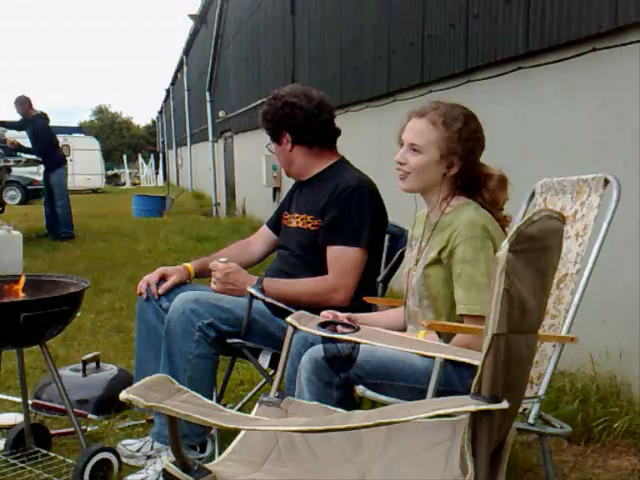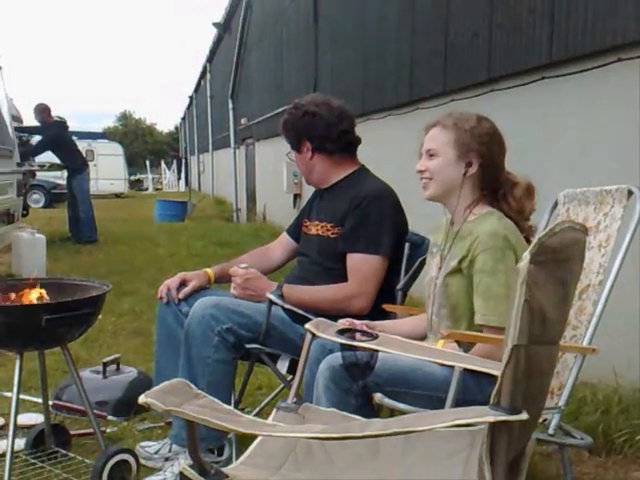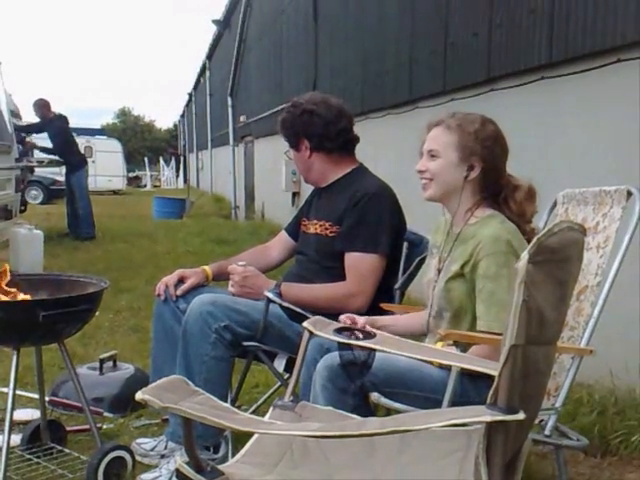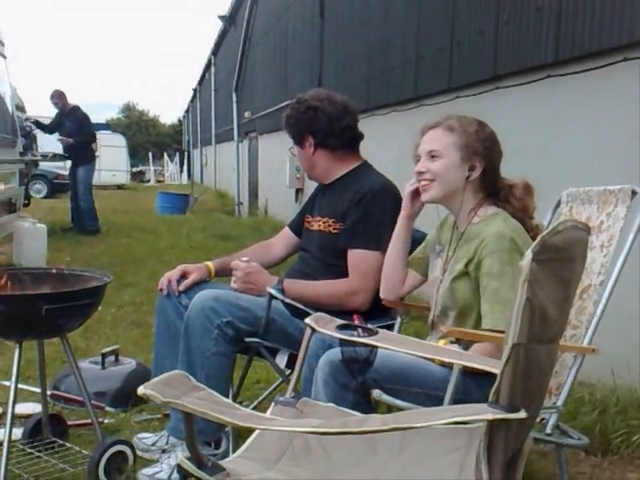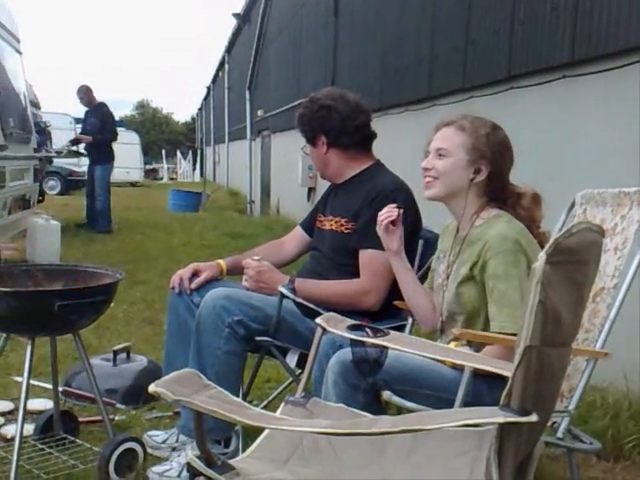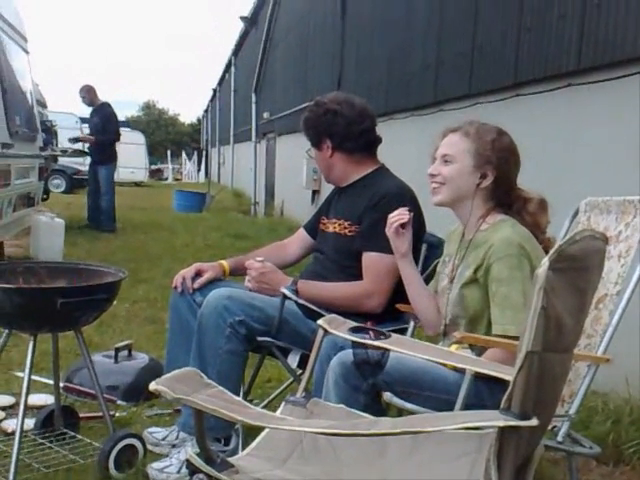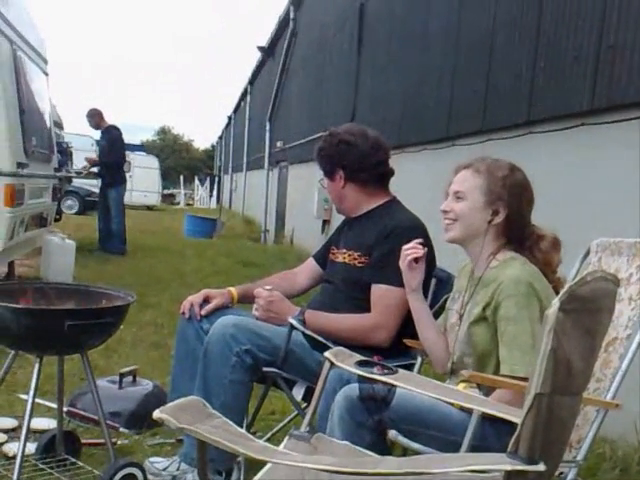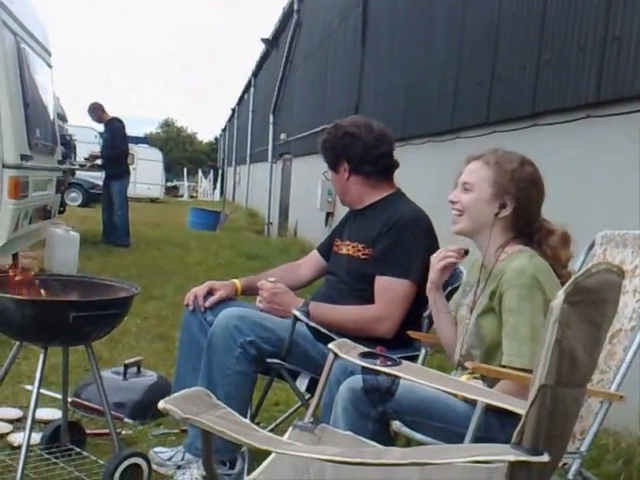
dt=0.5s
person 1, frame 1
left shoulder: (351, 190)
right shoulder: (301, 189)
left elbow: (339, 291)
right elbow: (255, 245)
left wrist: (253, 285)
right wrist: (189, 268)
right hip: (273, 302)
left knee: (192, 310)
right knee: (157, 296)
left ankle: (185, 445)
right ankle: (163, 424)
person 1, frame 2
left shoulder: (372, 199)
right shoulder: (322, 196)
left elbow: (358, 298)
right elbow: (274, 252)
left wrist: (273, 291)
right wrist: (209, 274)
right hip: (293, 310)
left knee: (211, 315)
right knee: (177, 300)
left ankle: (202, 448)
right ankle: (182, 428)
person 1, frame 3
left shoulder: (370, 197)
right shoulder: (321, 195)
left elbow: (357, 297)
right elbow: (273, 250)
left wrist: (271, 289)
right wrist: (207, 271)
right hip: (290, 307)
left knee: (209, 312)
right knee: (175, 298)
left ankle: (199, 445)
right ankle: (177, 426)
person 1, frame 4
left shoulder: (373, 194)
right shoulder: (325, 191)
left elbow: (359, 294)
right elbow: (276, 246)
left wrist: (274, 286)
right wrist: (210, 267)
right hip: (295, 304)
left knee: (211, 308)
right knee: (177, 294)
left ankle: (200, 441)
right ankle: (179, 422)
person 1, frame 5
left shoulder: (385, 194)
right shoulder: (338, 191)
left elbow: (370, 294)
right elbow: (288, 245)
left wrist: (285, 285)
right wrist: (221, 265)
right hip: (304, 303)
left knee: (223, 306)
right knee: (190, 291)
left ankle: (211, 440)
right ankle: (189, 421)
person 1, frame 6
left shoulder: (390, 197)
right shoulder: (342, 194)
left elbow: (373, 296)
right elbow: (291, 247)
left wrist: (287, 287)
right wrist: (223, 265)
right hip: (308, 304)
left knee: (224, 306)
right knee: (192, 291)
left ankle: (210, 438)
right ankle: (189, 417)
person 1, frame 7
left shoulder: (400, 230)
right shoulder: (352, 225)
left elbow: (380, 329)
right elbow: (299, 277)
left wrist: (295, 316)
right wrist: (232, 293)
right hip: (315, 335)
left knee: (231, 334)
right knee: (199, 317)
right ankle: (192, 448)
person 1, frame 8
left shoulder: (405, 222)
right shoulder: (357, 217)
left elbow: (384, 321)
right elbow: (304, 268)
left wrist: (299, 308)
right wrist: (237, 285)
right hip: (319, 327)
left knee: (234, 325)
right knee: (203, 310)
right ankle: (197, 438)
person 2, frame 1
left shoulder: (470, 227)
right shoulder: (423, 220)
left elbow: (477, 339)
left wrist: (393, 347)
right wrist: (355, 320)
left hip: (461, 369)
right hip: (424, 353)
left knee: (321, 361)
right knee: (306, 341)
person 2, frame 2
left shoulder: (491, 235)
right shoulder: (449, 229)
left elbow: (495, 349)
left wrist: (413, 356)
right wrist: (374, 327)
left hip: (480, 379)
right hip: (446, 362)
left knee: (339, 369)
person 2, frame 3
left shoulder: (494, 239)
right shoulder: (446, 229)
left elbow: (494, 352)
left wrist: (413, 356)
right wrist: (375, 322)
left hip: (478, 381)
right hip: (442, 363)
left knee: (337, 368)
right knee: (322, 347)
person 2, frame 4
left shoulder: (498, 236)
right shoulder: (448, 227)
left elbow: (496, 350)
right elbow: (390, 290)
left wrist: (416, 354)
right wrist: (406, 218)
left hip: (481, 380)
right hip: (444, 360)
left knee: (338, 364)
right knee: (326, 342)
person 2, frame 5
left shoulder: (501, 237)
right shoulder: (452, 231)
left elbow: (508, 352)
right elbow: (431, 320)
left wrist: (436, 361)
right wrist: (395, 253)
left hip: (493, 382)
right hip: (456, 363)
left knee: (349, 364)
person 2, frame 6
left shoulder: (506, 243)
right shoulder: (459, 236)
left elbow: (509, 355)
right elbow: (435, 323)
left wrist: (436, 368)
right wrist: (403, 256)
left hip: (493, 385)
right hip: (457, 365)
left knee: (350, 365)
right knee: (337, 344)
person 2, frame 7
left shoulder: (515, 281)
right shoulder: (469, 273)
left elbow: (518, 396)
right elbow: (444, 361)
left wrist: (455, 408)
right wrist: (413, 290)
left hip: (500, 427)
right hip: (467, 405)
left knee: (356, 400)
right knee: (342, 379)
person 2, frame 8
left shoulder: (521, 271)
right shoulder: (483, 266)
left elbow: (520, 388)
right elbow: (458, 353)
left wrist: (457, 399)
right wrist: (434, 288)
left hip: (506, 419)
right hip: (475, 399)
left knee: (360, 391)
person 3, frame 1
left shoulder: (40, 124)
right shoulder: (29, 120)
left elbow: (40, 151)
right elbow: (17, 126)
left wrist: (18, 147)
left hip: (57, 165)
right hip: (49, 165)
left knee: (61, 201)
right knee: (49, 200)
left ankle: (67, 233)
right ankle: (53, 231)
person 3, frame 2
left shoulder: (54, 132)
right shoulder: (52, 126)
left elbow: (34, 150)
right elbow: (35, 130)
left hip: (79, 169)
right hip: (73, 169)
left knee: (83, 204)
right knee: (72, 203)
left ankle: (90, 236)
right ankle: (76, 234)
person 3, frame 3
left shoulder: (58, 125)
right shoulder: (48, 123)
left elbow: (58, 150)
right elbow: (31, 128)
left wrist: (37, 147)
left hip: (78, 166)
right hip: (70, 166)
left knee: (82, 200)
right knee: (71, 200)
left ankle: (88, 232)
right ankle: (74, 230)
person 3, frame 4
left shoulder: (80, 116)
right shoulder: (60, 116)
left elbow: (92, 138)
right elbow: (49, 129)
left wrist: (72, 141)
right wrist: (35, 122)
left hip: (86, 161)
right hip: (74, 161)
left knee: (84, 195)
right knee: (74, 195)
left ankle: (92, 226)
right ankle: (78, 224)
person 3, frame 5
left shoulder: (105, 112)
right shoulder: (88, 113)
left elbow: (112, 136)
right elbow: (83, 133)
left wrist: (91, 139)
right wrist: (72, 143)
left hip: (104, 160)
right hip: (93, 159)
left knee: (101, 194)
right knee: (90, 192)
left ankle: (104, 225)
right ankle: (91, 221)
person 3, frame 6
left shoulder: (108, 112)
right shoulder: (94, 112)
left elbow: (115, 137)
left wrist: (94, 140)
right wrist: (81, 138)
left hip: (106, 160)
right hip: (95, 159)
left knee: (106, 194)
right knee: (92, 192)
left ankle: (108, 224)
right ankle: (94, 221)
person 3, frame 7
left shoulder: (114, 134)
right shoulder: (104, 134)
left elbow: (119, 159)
left wrist: (98, 161)
right wrist: (94, 163)
left hip: (116, 182)
right hip: (106, 181)
left knee: (116, 215)
right knee: (103, 215)
left ankle: (119, 247)
right ankle: (105, 244)
person 3, frame 8
left shoulder: (116, 127)
right shoulder: (108, 127)
left elbow: (122, 152)
left wrist: (100, 155)
right wrist: (99, 155)
left hip: (119, 174)
right hip: (110, 174)
left knee: (119, 208)
right knee: (107, 207)
left ankle: (122, 239)
right ankle: (109, 236)
